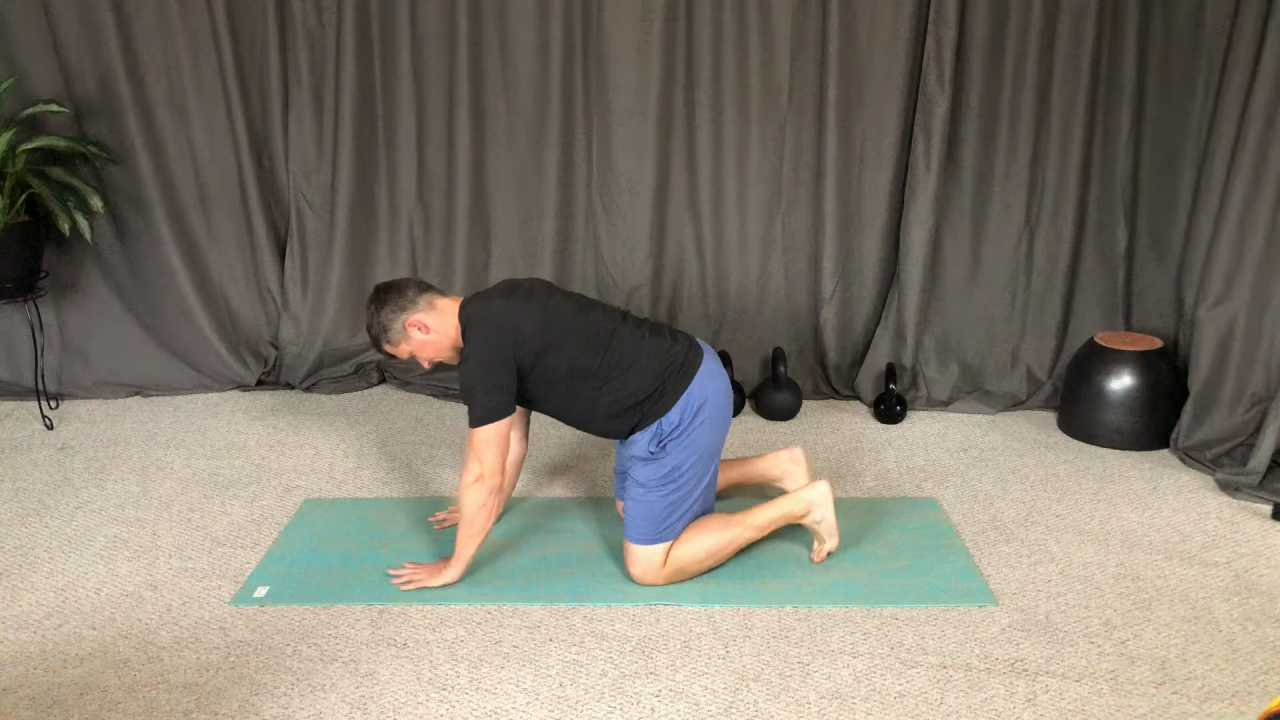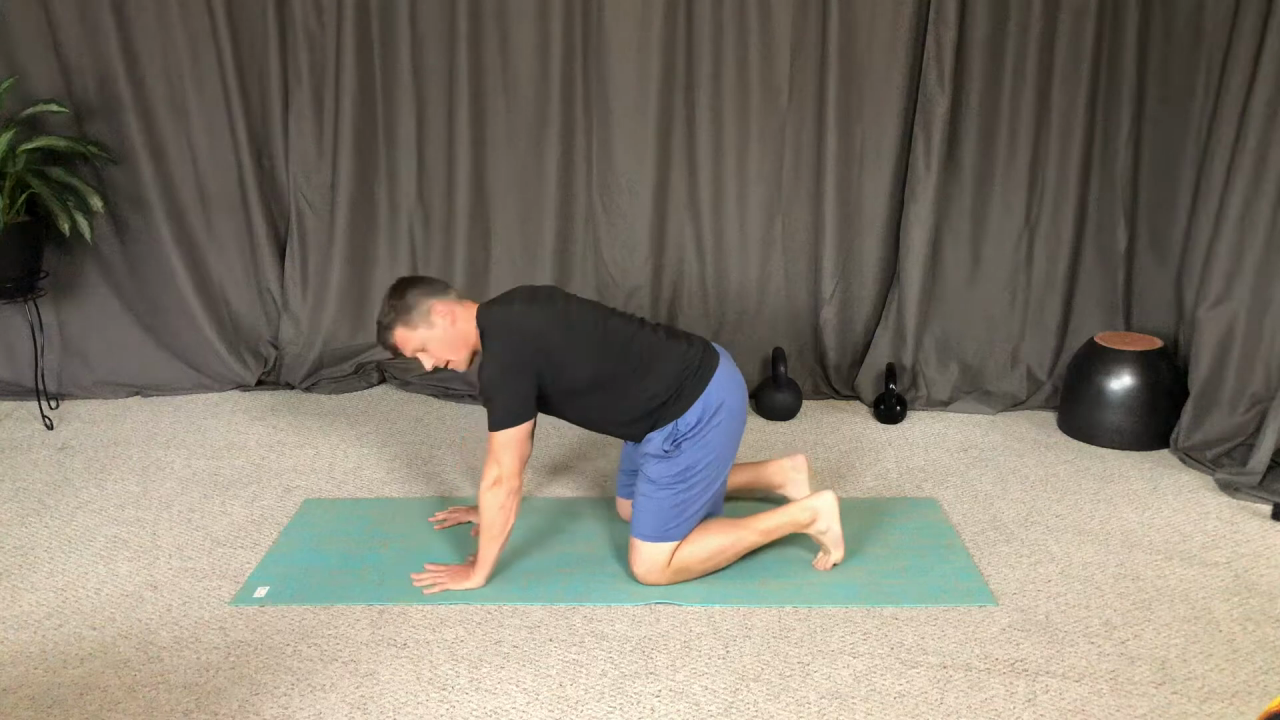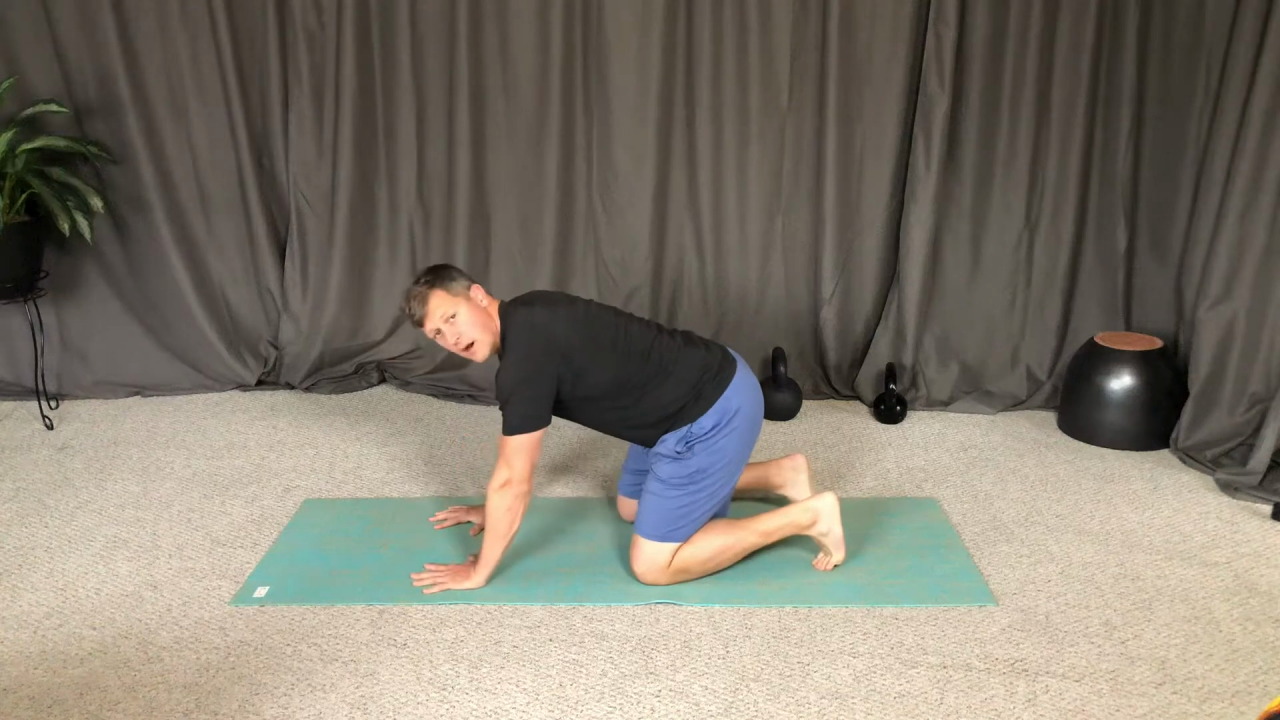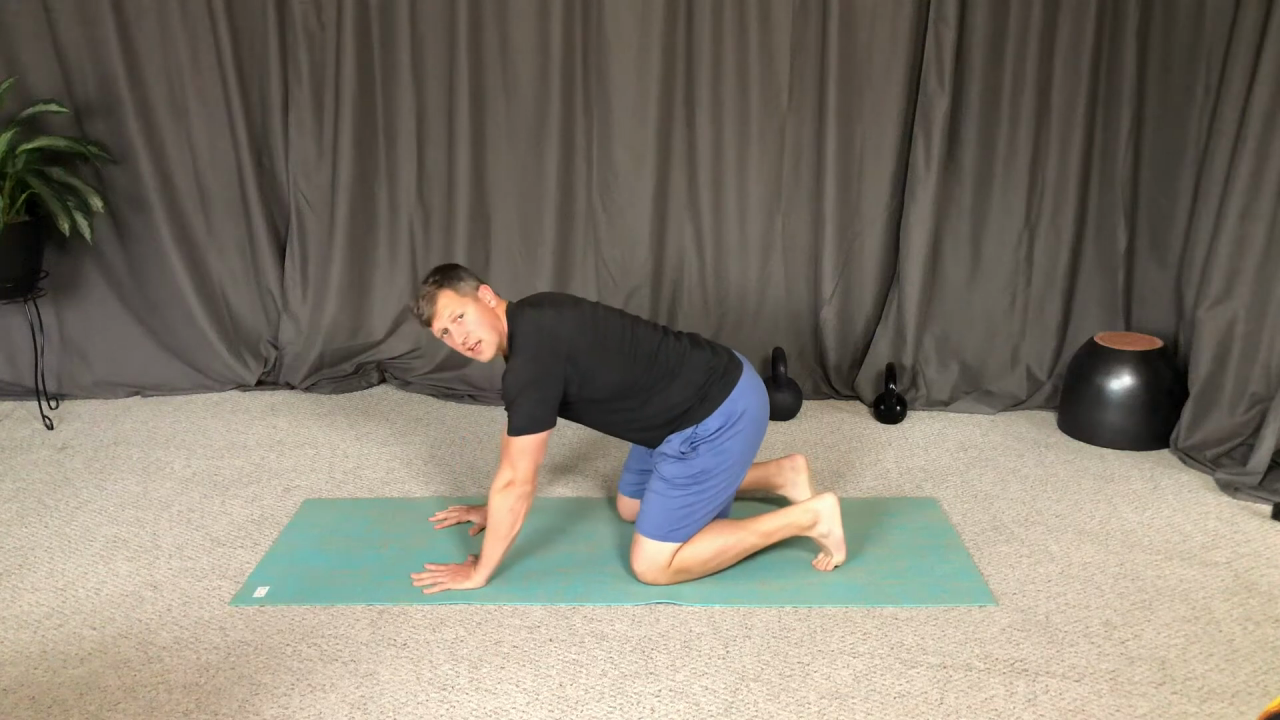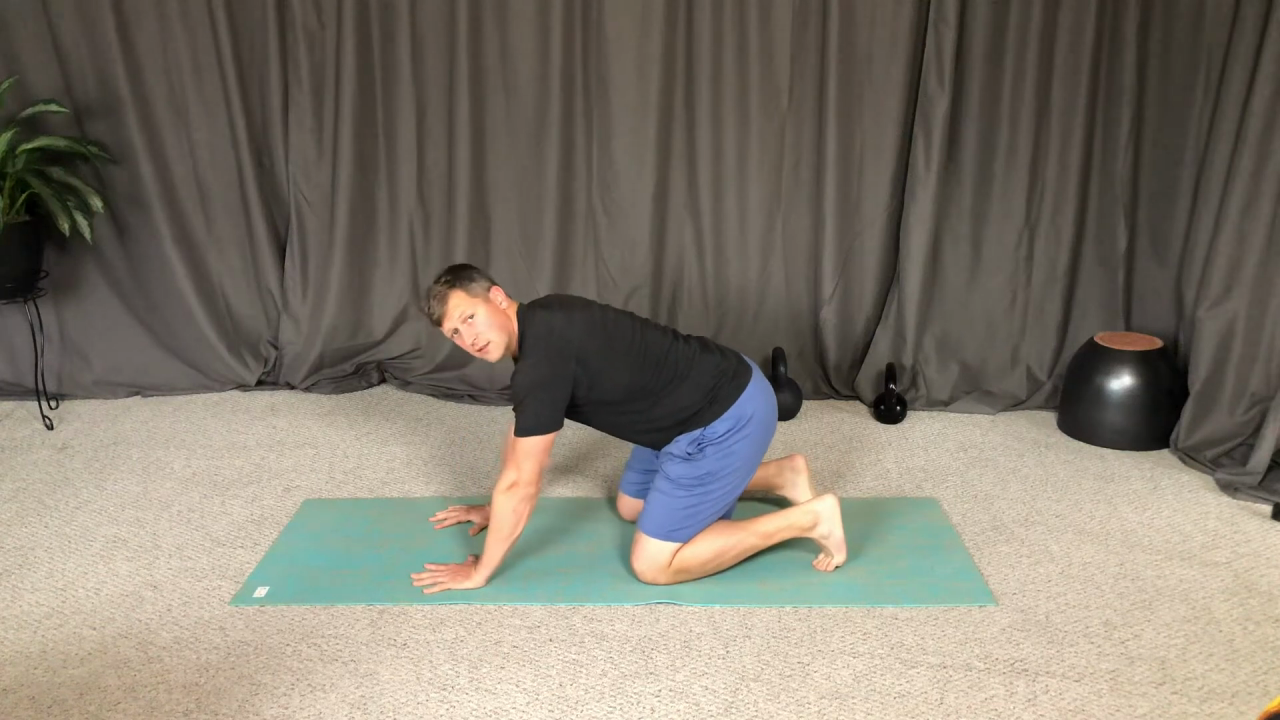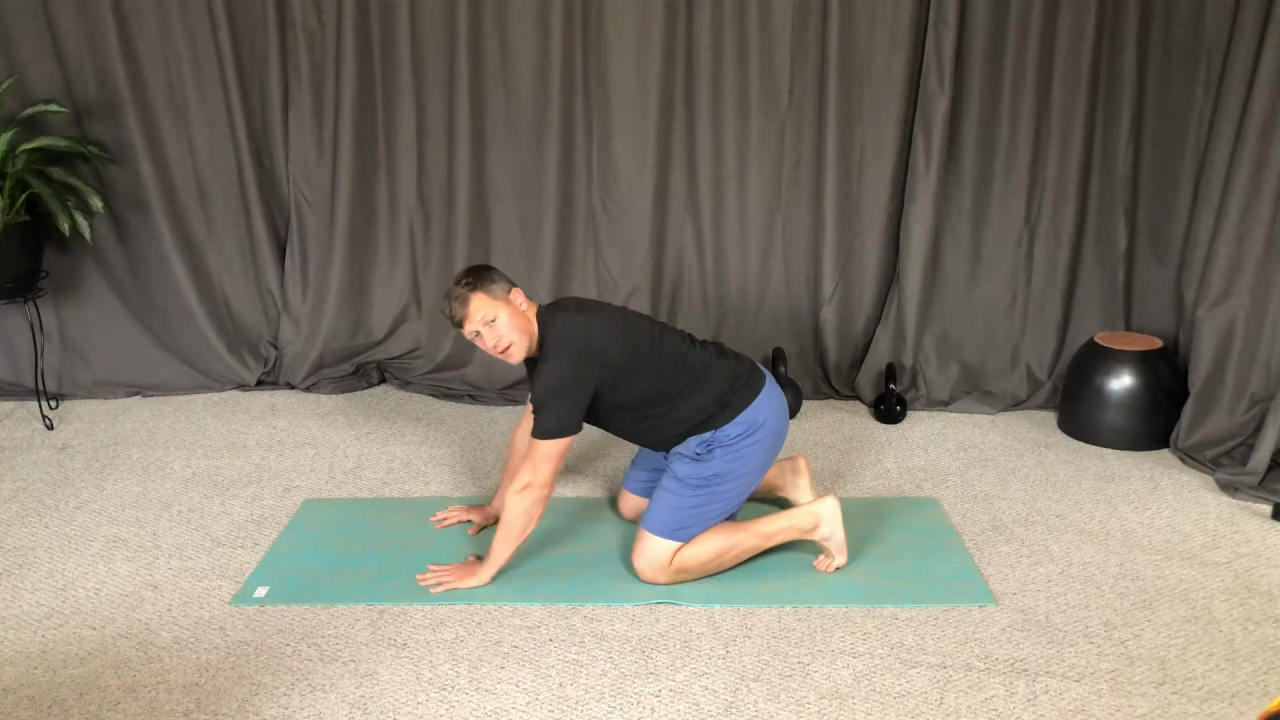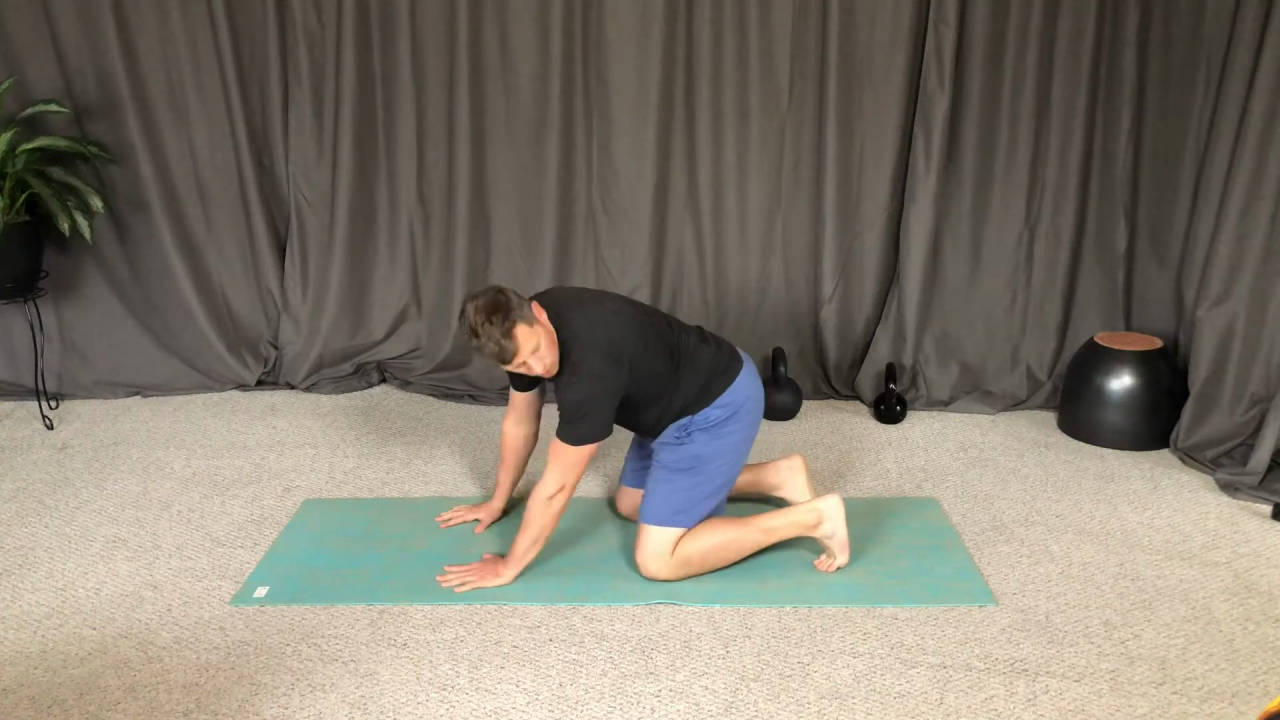
dt=0.4s
person 1, frame 1
left shoulder: (484, 348)
right shoulder: (495, 315)
left elbow: (482, 474)
right elbow: (514, 429)
left wrist: (453, 567)
right wrist: (491, 510)
left hip: (680, 406)
right hip: (686, 375)
left knee: (649, 565)
right knee: (633, 507)
left ankle: (800, 505)
right ankle: (777, 467)
person 1, frame 2
left shoulder: (504, 353)
right shoulder: (508, 319)
left elbow: (504, 478)
right elbow: (519, 433)
left wrist: (478, 572)
right wrist: (492, 511)
left hip: (699, 407)
right hip: (698, 380)
left knee: (652, 564)
right knee: (631, 507)
left ankle: (806, 514)
right ankle: (779, 474)
person 1, frame 3
left shoulder: (525, 355)
right shoulder: (524, 321)
left elbow: (514, 481)
right elbow: (521, 433)
left wrist: (478, 571)
right wrist: (493, 509)
left hip: (713, 412)
right hip: (708, 386)
left knee: (652, 564)
right knee: (631, 507)
left ankle: (807, 515)
right ankle: (779, 474)
person 1, frame 4
left shoulder: (533, 356)
right shoulder: (529, 323)
left elbow: (517, 481)
right elbow: (520, 433)
left wrist: (479, 572)
right wrist: (494, 509)
left hip: (719, 414)
right hip: (713, 389)
left knee: (653, 564)
right knee: (631, 507)
left ankle: (809, 517)
right ankle: (780, 475)
person 1, frame 5
left shoulder: (542, 357)
right shoulder: (539, 325)
left elbow: (521, 482)
right elbow: (524, 431)
left wrist: (479, 572)
right wrist: (494, 508)
left hip: (727, 417)
right hip: (716, 394)
left knee: (653, 564)
right knee: (631, 506)
left ankle: (809, 517)
right ankle: (781, 474)
person 1, frame 6
left shoulder: (565, 359)
right shoulder: (551, 330)
left elbow: (534, 484)
right elbow: (531, 427)
left wrist: (484, 570)
right wrist: (494, 508)
left hip: (739, 423)
right hip: (720, 403)
left knee: (653, 563)
right knee: (632, 506)
left ankle: (810, 519)
right ankle: (781, 477)
person 1, frame 7
left shoulder: (591, 366)
right shoulder: (524, 336)
left elbow: (557, 486)
right elbow: (519, 420)
left wrist: (507, 567)
right wrist: (497, 502)
left hip: (720, 403)
right hip: (684, 394)
left knee: (657, 559)
right knee: (630, 505)
left ankle: (814, 517)
right ankle: (779, 475)
